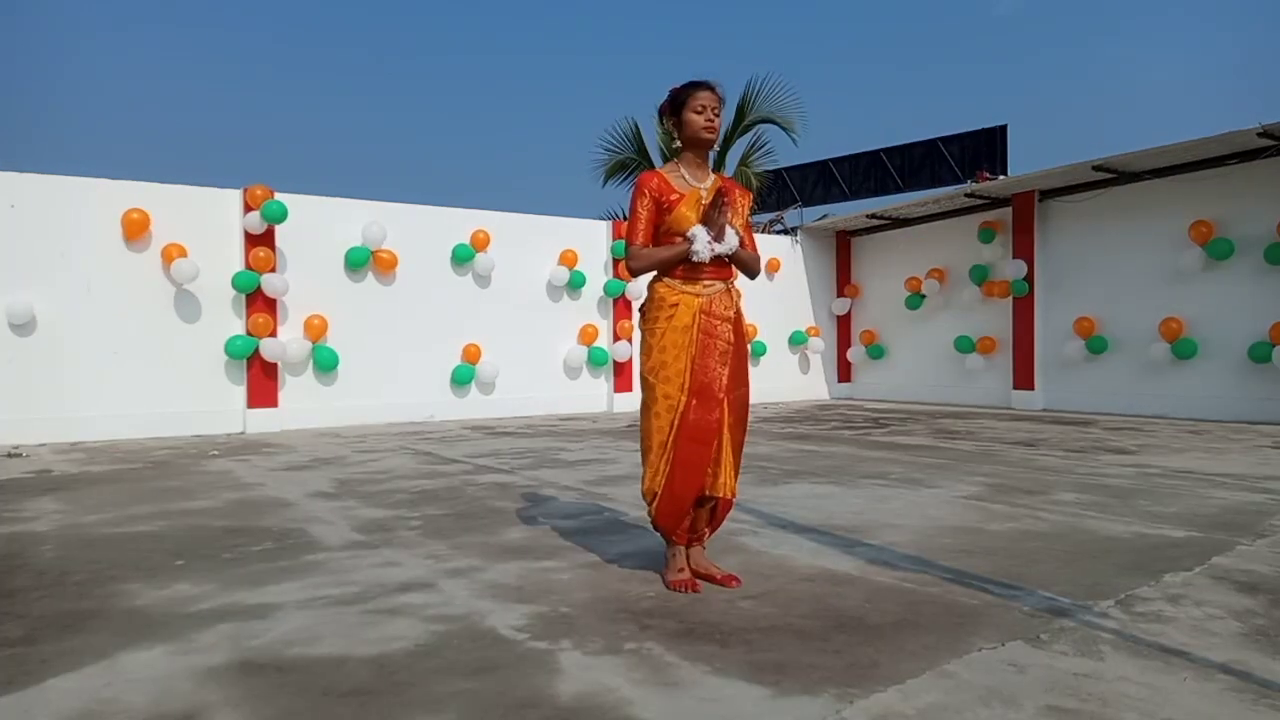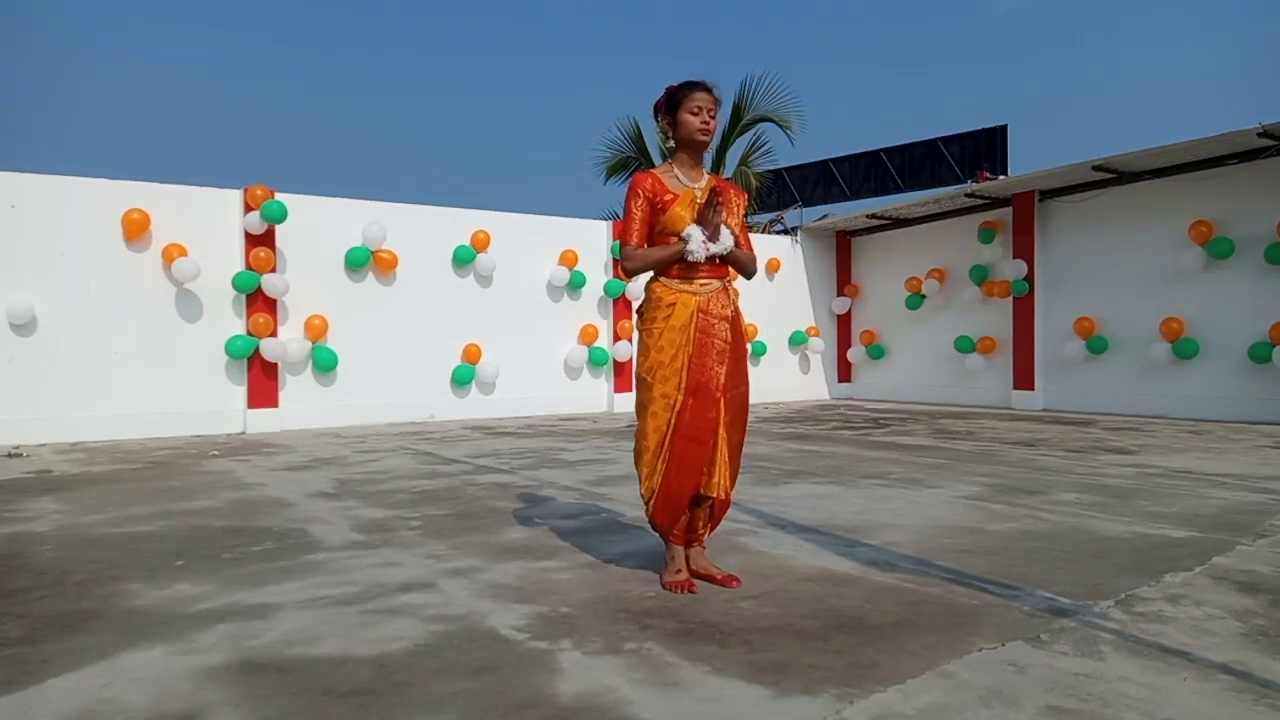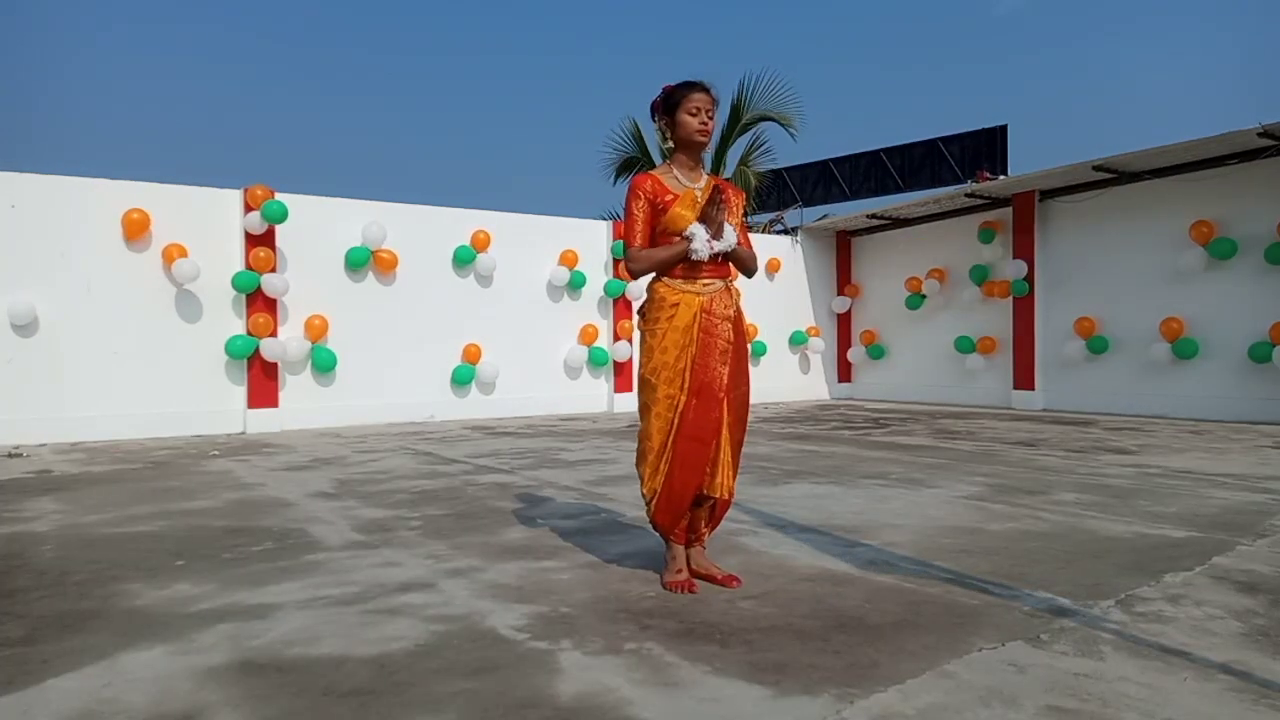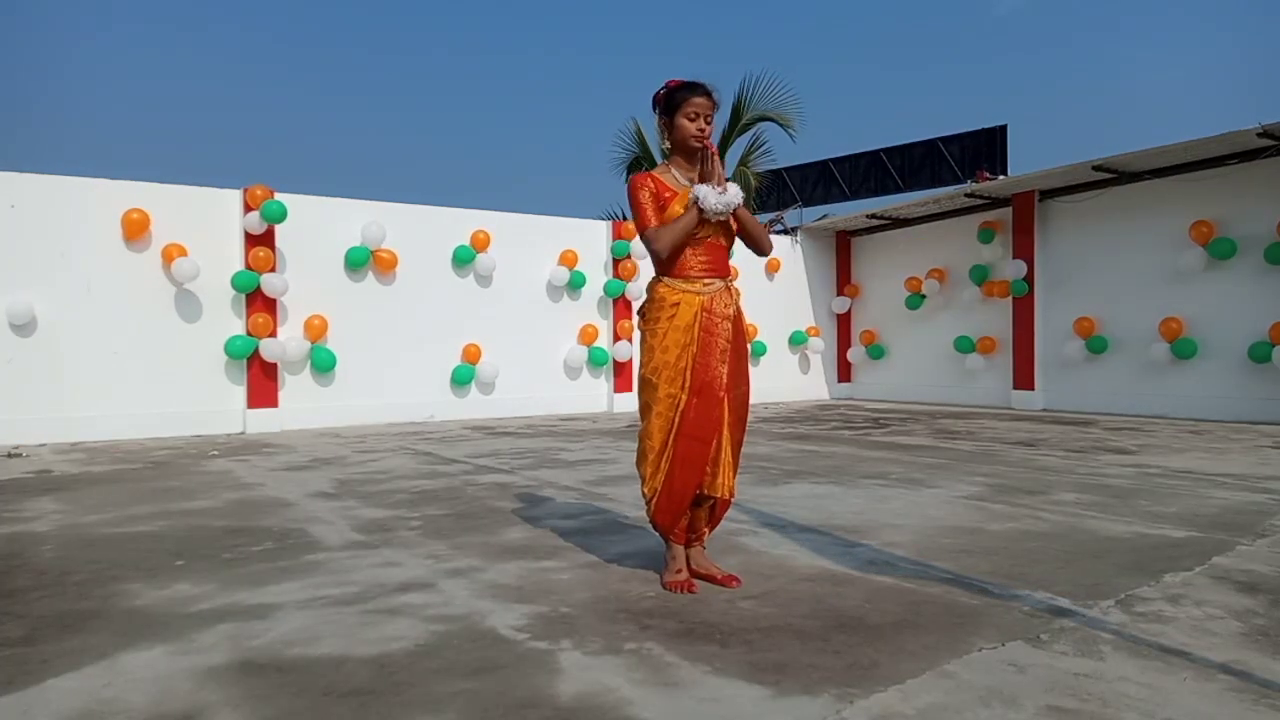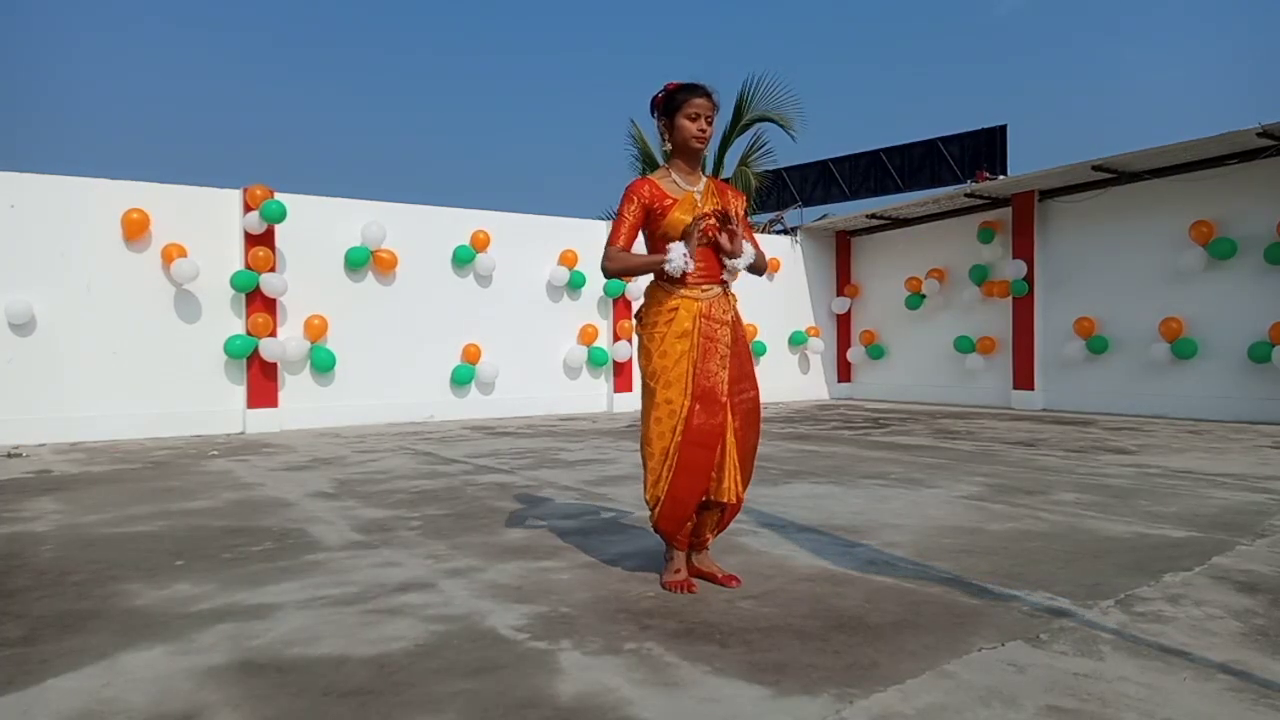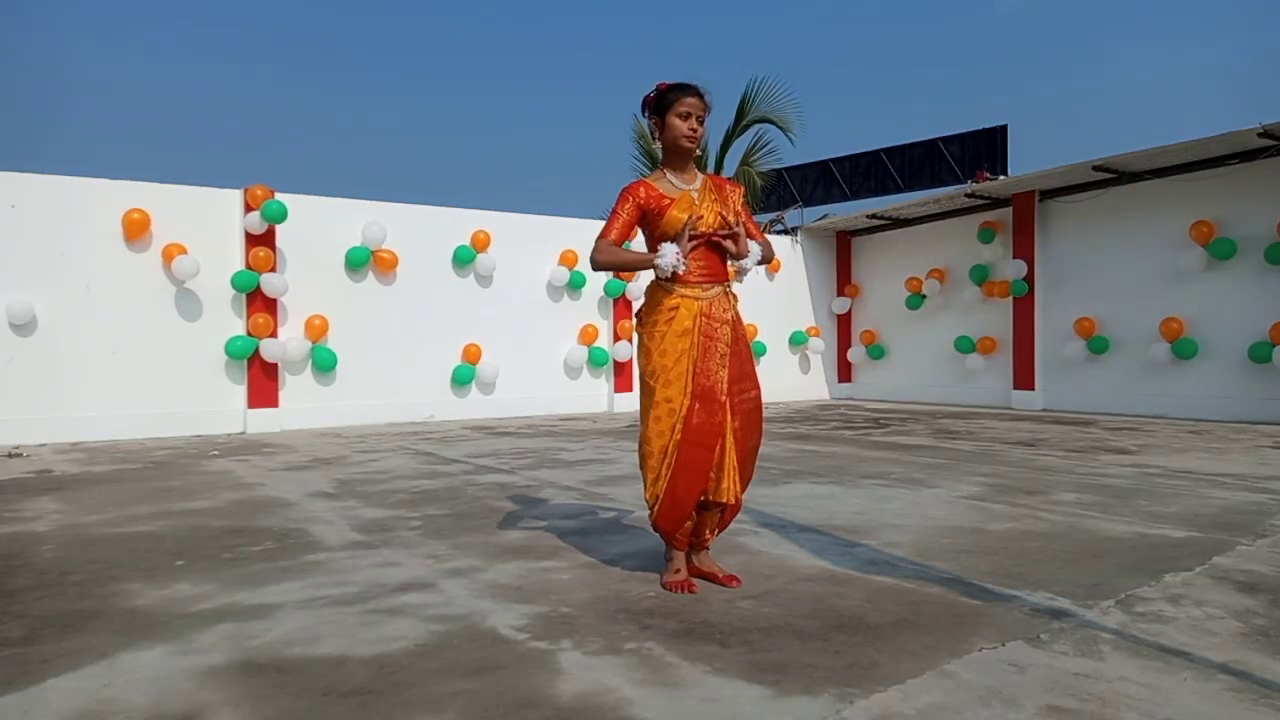
dt=0.4s
person 1, frame 1
left shoulder: (733, 192)
right shoulder: (653, 184)
left elbow: (753, 266)
right elbow: (635, 261)
left wrist: (725, 238)
right wrist: (698, 238)
left hip: (724, 320)
right hip: (674, 317)
left knee: (717, 429)
right knee: (677, 429)
left ankle: (697, 546)
right ankle: (675, 550)
person 1, frame 2
left shoulder: (728, 192)
right shoulder: (648, 185)
left elbow: (749, 265)
right elbow: (630, 261)
left wrist: (720, 236)
right wrist: (693, 238)
left hip: (722, 319)
right hip: (671, 317)
left knee: (717, 429)
right knee: (673, 428)
left ankle: (697, 546)
right ankle: (673, 551)
person 1, frame 3
left shoulder: (727, 191)
right shoulder: (647, 186)
left elbow: (750, 264)
right elbow: (635, 262)
left wrist: (723, 234)
right wrist: (697, 234)
left hip: (723, 319)
right hip: (672, 317)
left knee: (717, 428)
right knee: (674, 428)
left ankle: (697, 546)
right ankle: (674, 551)
person 1, frame 4
left shoulder: (725, 189)
right shoulder: (647, 183)
left elbow: (763, 244)
right elbow: (659, 245)
left wrist: (725, 193)
right wrist: (702, 199)
left hip: (722, 316)
right hip: (673, 315)
left knee: (717, 427)
right knee: (676, 427)
left ankle: (697, 546)
right ankle: (674, 551)
person 1, frame 5
left shoulder: (726, 194)
right shoulder: (645, 191)
left elbow: (760, 263)
right elbow: (612, 262)
left wrist: (736, 247)
right wrist: (679, 253)
left hip: (722, 321)
right hip: (671, 321)
left knee: (728, 431)
right knee: (678, 432)
left ankle: (701, 547)
right ankle: (675, 552)
person 1, frame 6
left shoulder: (725, 189)
right shoulder: (642, 192)
left elbow: (766, 248)
right elbow: (601, 255)
left wrist: (743, 250)
right wrist: (668, 256)
left hip: (722, 319)
right hip: (671, 319)
left knee: (726, 429)
right knee: (676, 430)
left ankle: (701, 547)
right ankle: (674, 552)
